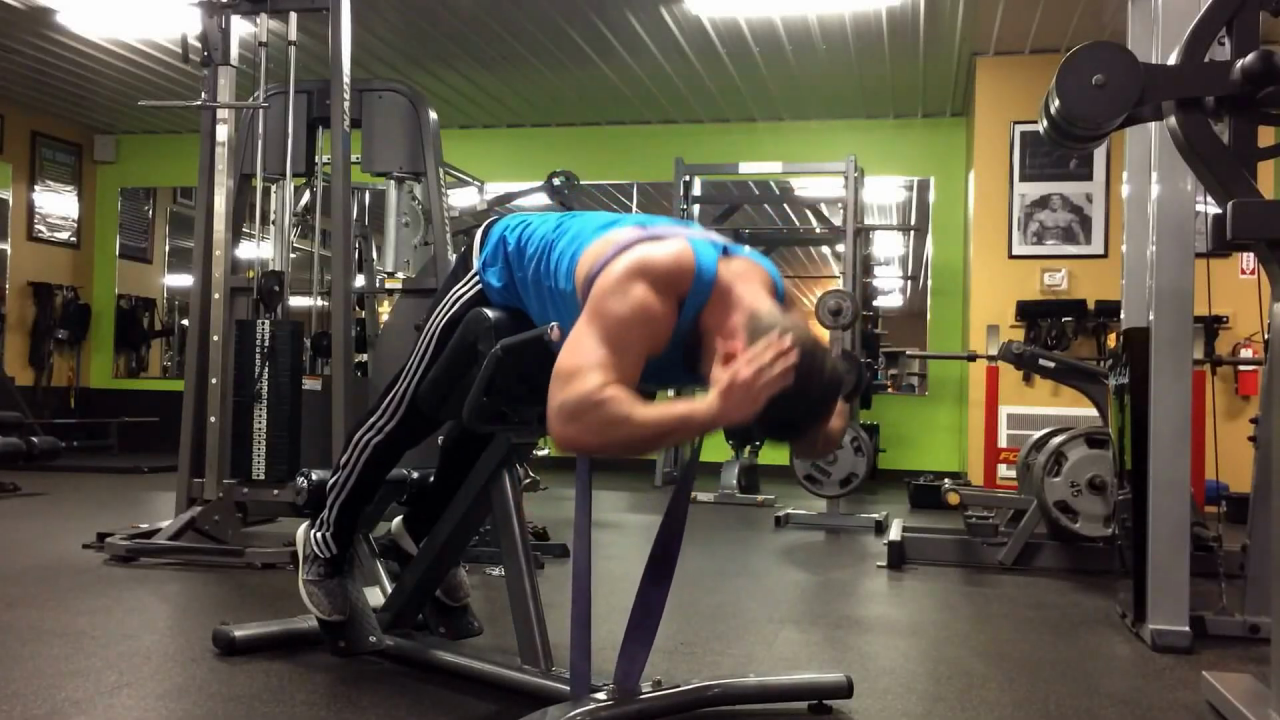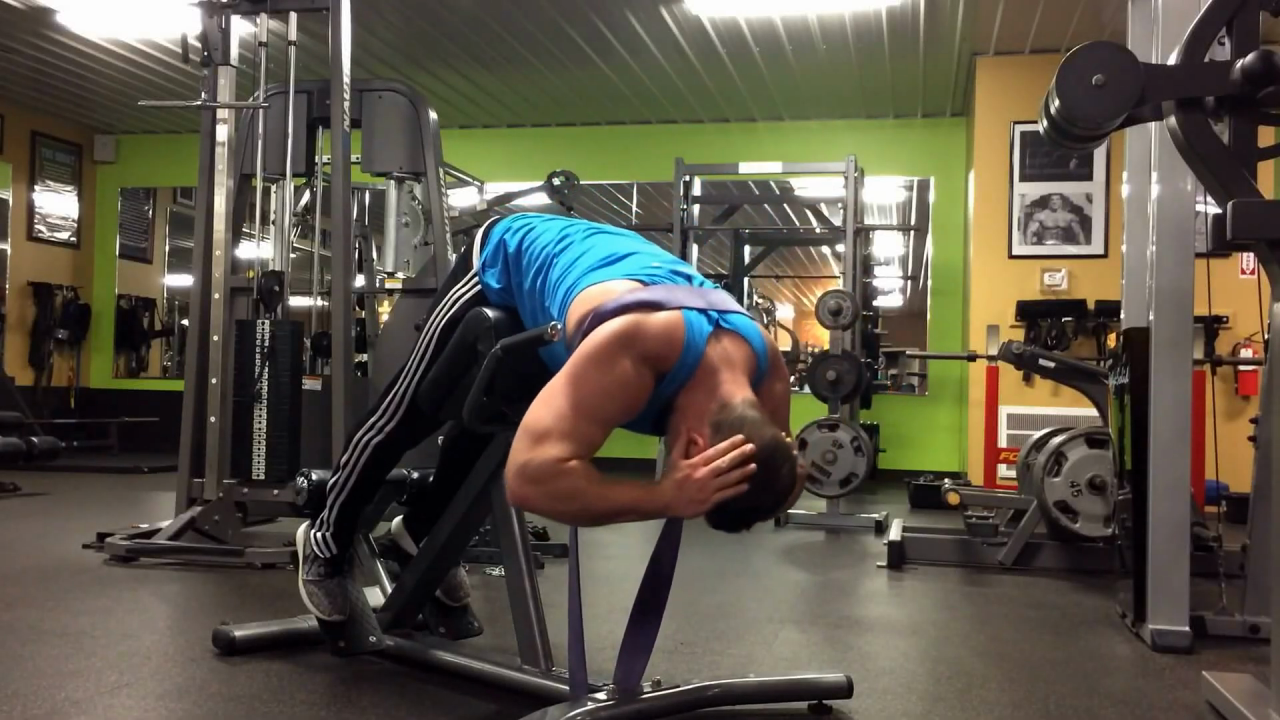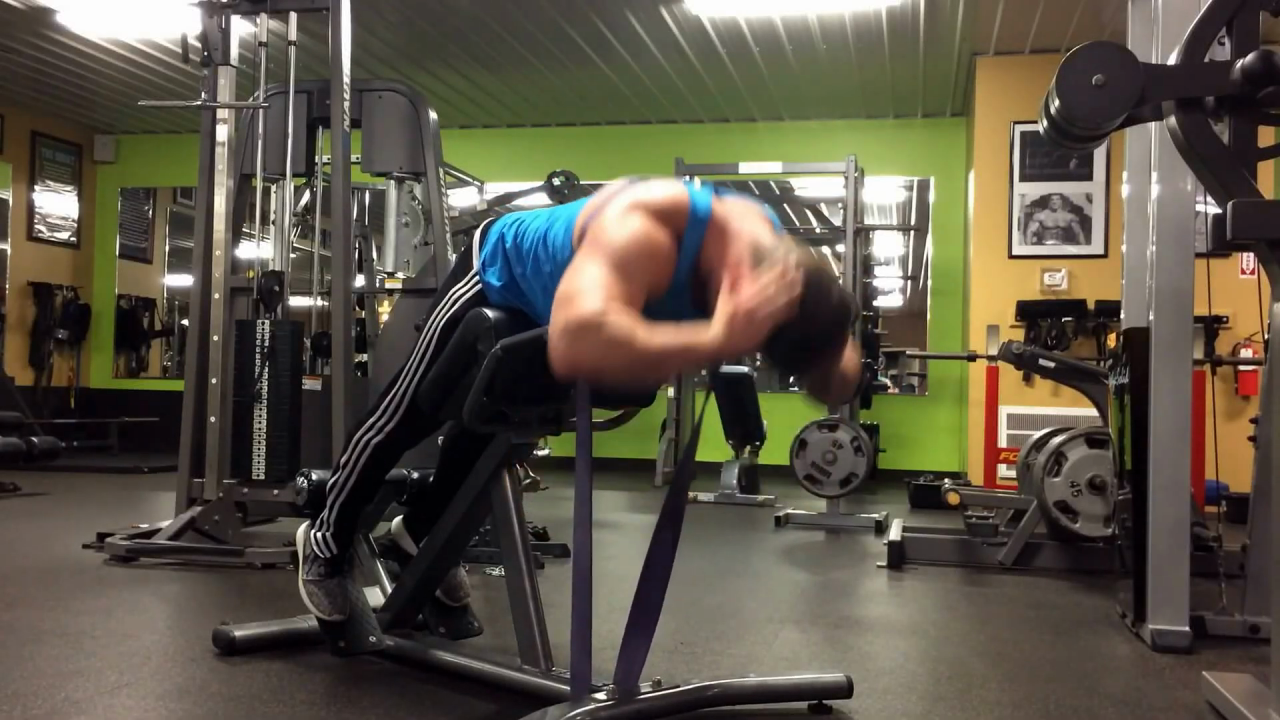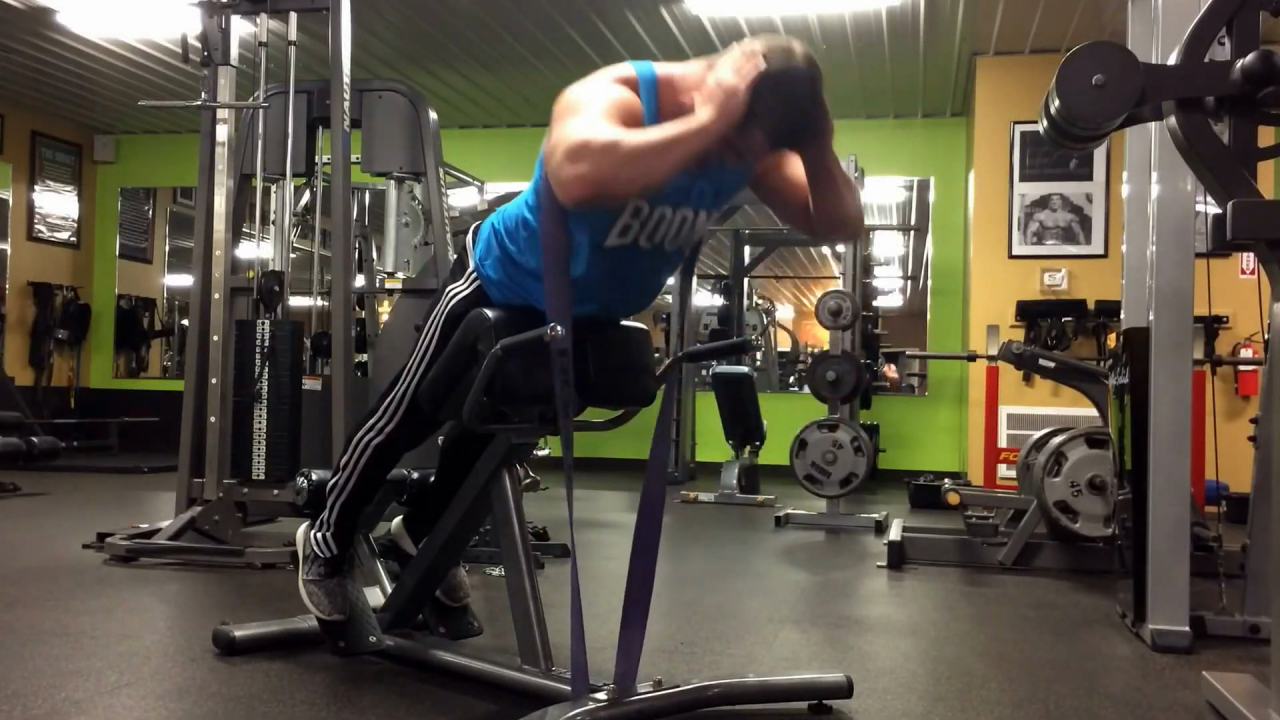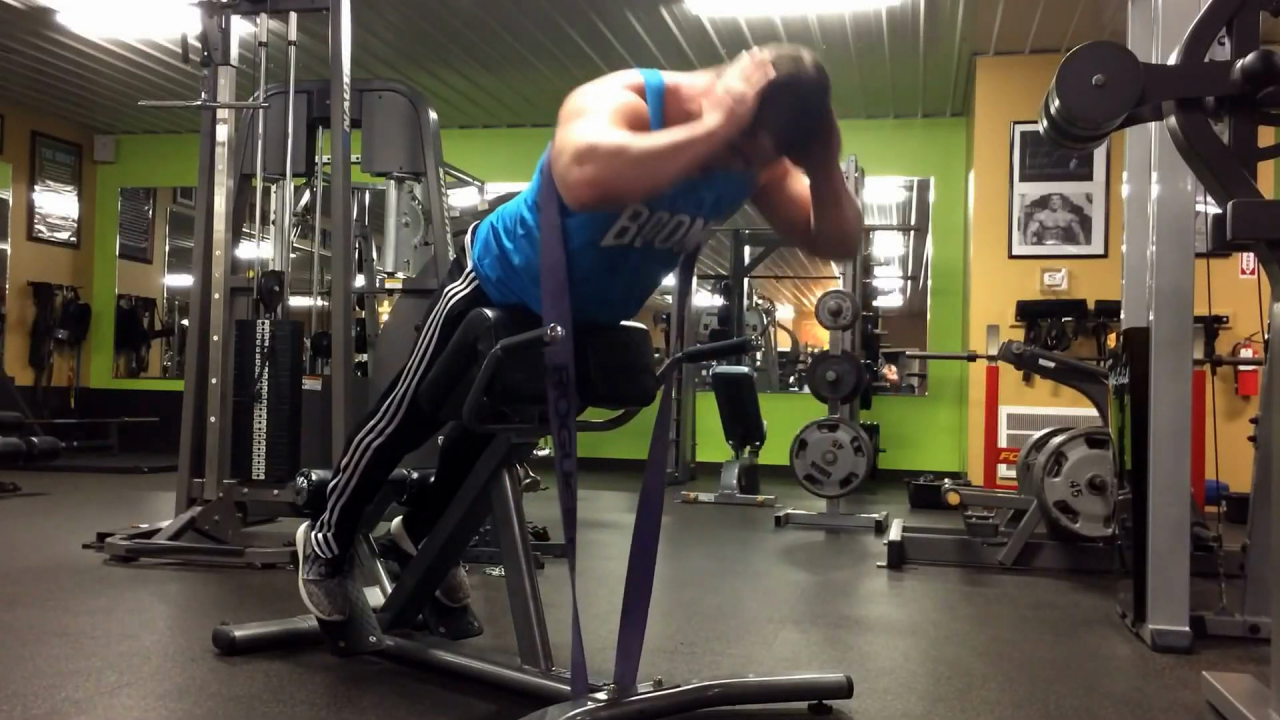
dt=0.3s
person 1, frame 1
left shoulder: (773, 309)
right shoulder: (646, 287)
left elbow: (813, 415)
right elbow: (571, 419)
left wrist: (823, 427)
right wrist: (713, 409)
left hip: (563, 301)
right hip: (505, 272)
right knee: (411, 416)
left ankle: (424, 530)
right ankle: (327, 543)
person 1, frame 2
left shoulder: (764, 375)
right shoulder: (633, 344)
left elbow: (770, 472)
right elbow: (528, 477)
left wrist: (781, 489)
right wrist: (668, 498)
right hip: (506, 269)
right knee: (409, 418)
left ankle: (423, 530)
right ankle: (326, 544)
person 1, frame 3
left shoulder: (784, 266)
right shoulder: (643, 229)
left elbow: (838, 381)
right elbow: (577, 345)
left wrist: (837, 369)
right wrist: (718, 335)
left hip: (559, 304)
right hip: (505, 276)
right knee: (409, 417)
left ankle: (423, 531)
right ankle: (327, 543)
person 1, frame 4
left shoulder: (750, 147)
right shoulder: (612, 97)
left elbow: (839, 226)
right elbow: (579, 175)
left wrist: (819, 152)
right wrist: (705, 123)
left hip: (593, 319)
right hip: (502, 284)
right knee: (408, 421)
left ankle: (424, 533)
right ankle: (327, 545)
person 1, frame 5
left shoulder: (755, 161)
right shoulder: (619, 102)
left elbow: (837, 242)
right elbow: (585, 178)
left wrist: (824, 166)
right wrist: (713, 128)
left hip: (590, 317)
right hip: (501, 284)
right knee: (409, 420)
left ankle: (424, 532)
right ankle: (327, 544)
